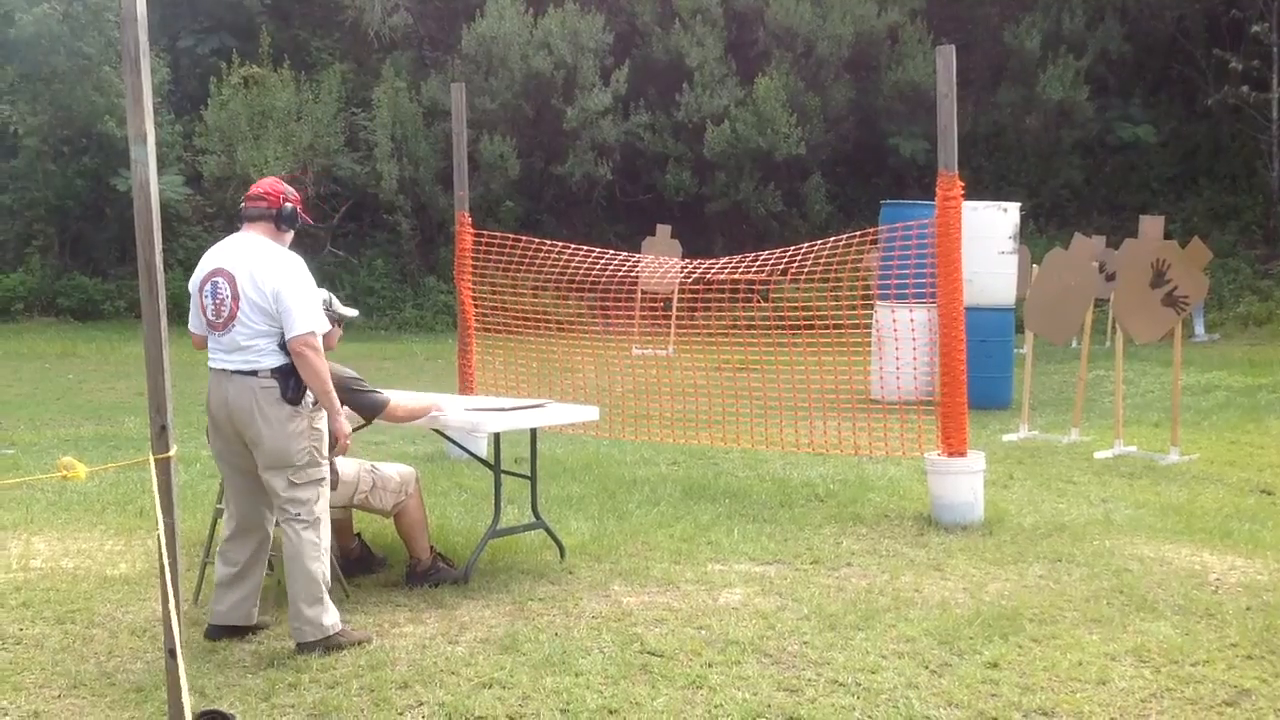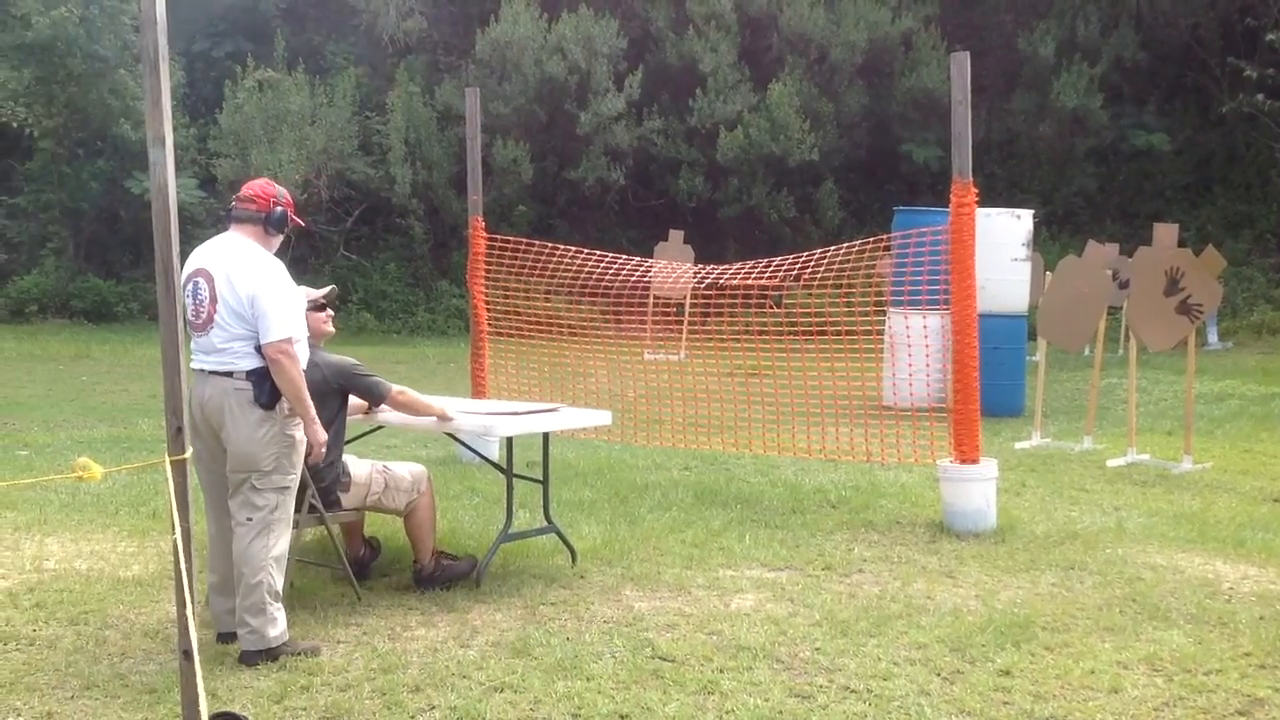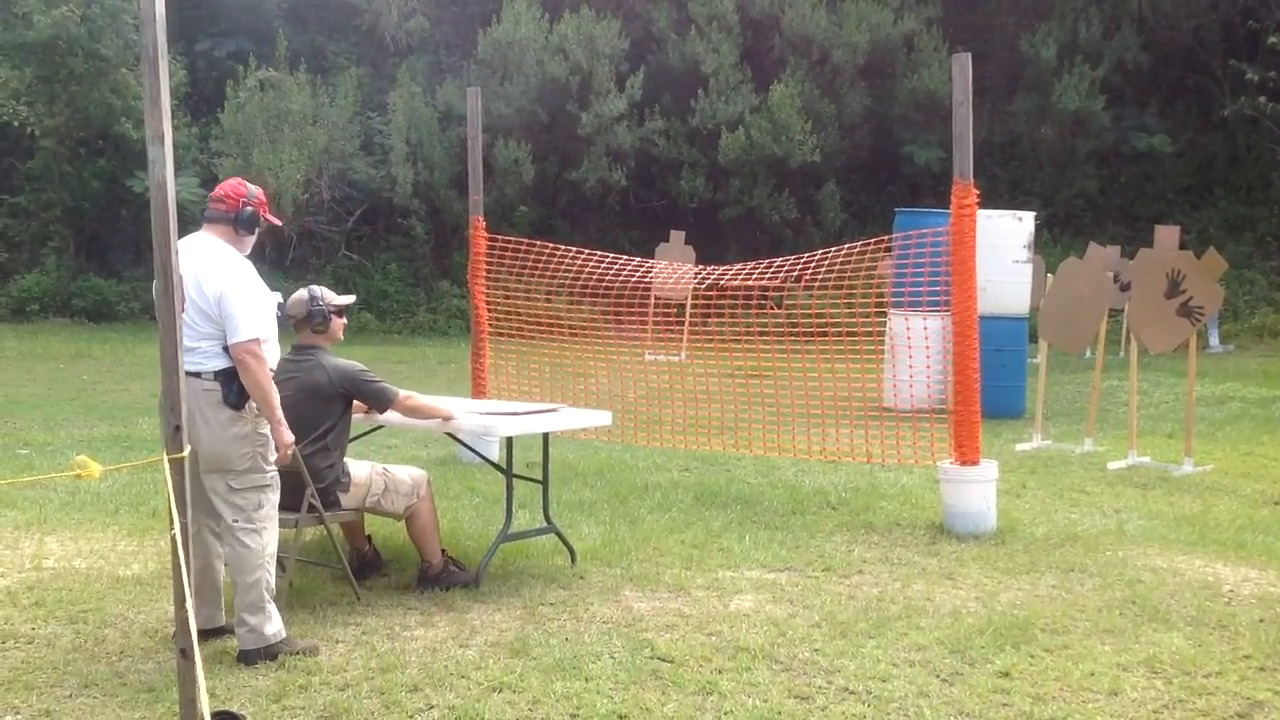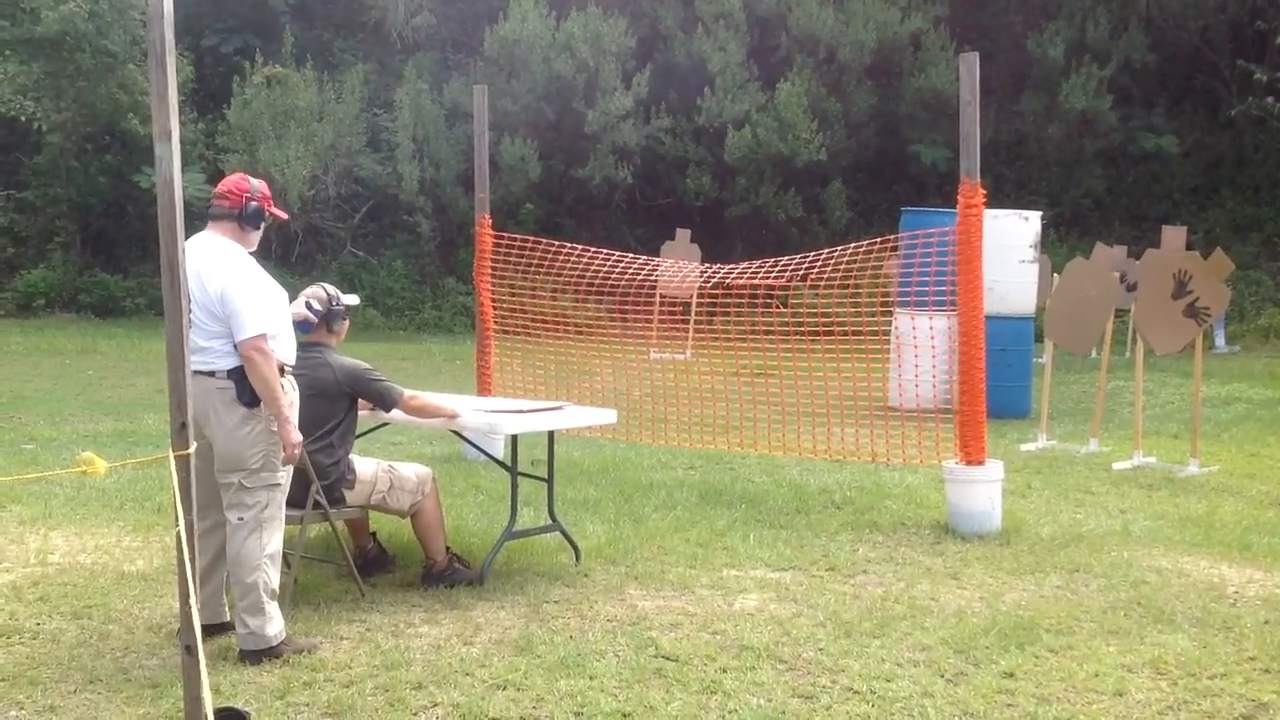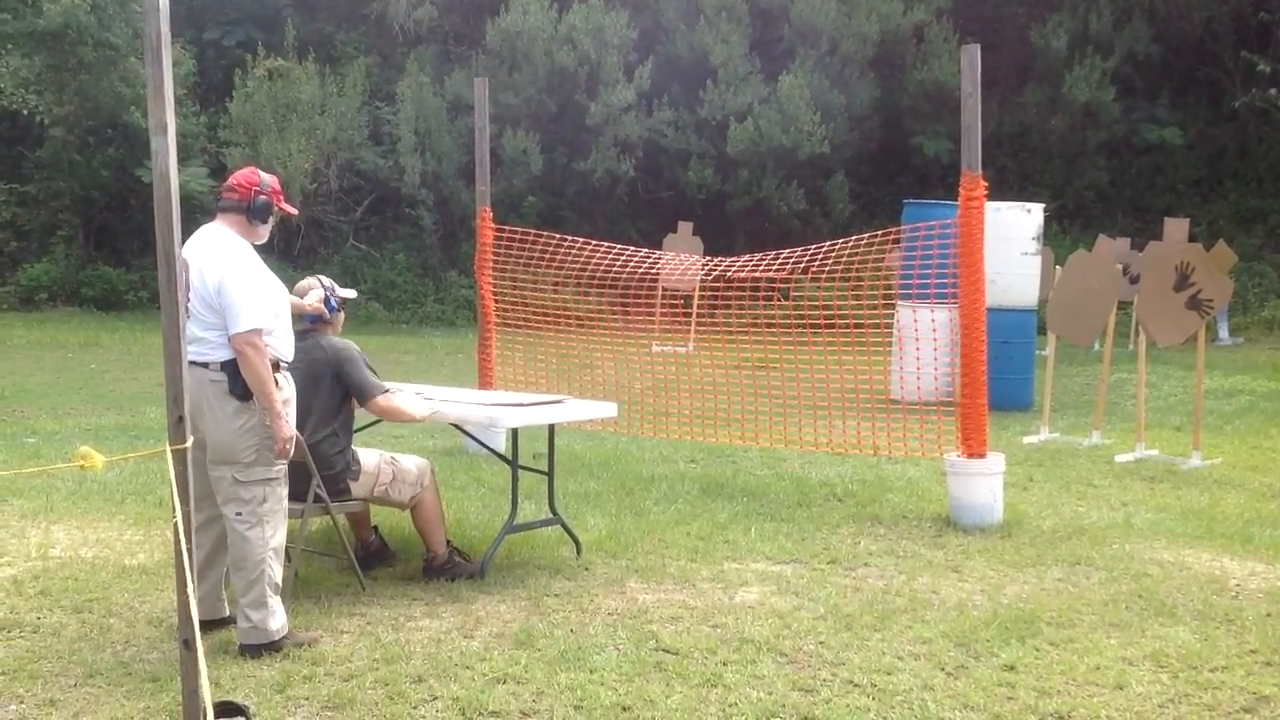
dt=1s
person 1, frame 1
left shoulder: (210, 260)
right shoulder: (282, 264)
left elbow: (199, 338)
right elbow: (303, 347)
right wrist: (335, 413)
left hip: (222, 391)
right hip: (274, 397)
left knee: (245, 511)
right knee: (304, 513)
left ankle: (229, 615)
right ankle: (316, 628)
person 1, frame 2
left shoulder: (199, 258)
right shoulder: (263, 268)
right elbow: (279, 354)
right wrist: (310, 421)
left hip: (204, 390)
right hip: (253, 400)
left knee: (225, 516)
right knee: (261, 521)
left ankle: (230, 619)
right ankle: (262, 637)
person 1, frame 3
left shoulder: (177, 254)
right shoulder: (232, 269)
right elbow: (247, 354)
right wrist: (276, 422)
left hip: (181, 393)
right hip: (225, 401)
left knee: (198, 516)
right knee: (249, 520)
left ankle: (199, 619)
right ankle: (260, 636)
person 1, frame 4
left shoulder: (192, 252)
right shoulder: (236, 267)
right elbow: (254, 351)
left wrist: (281, 314)
right wrist: (284, 421)
left hip: (201, 390)
right hip: (242, 398)
left knee: (208, 510)
right knee: (254, 518)
left ankle: (206, 615)
right ankle: (262, 635)
person 1, frame 5
left shoulder: (201, 242)
right shoulder: (236, 260)
right elbow: (248, 346)
left wrist: (298, 304)
right wrist: (277, 416)
left hip: (201, 383)
right hip: (237, 392)
left knee: (207, 506)
right knee: (255, 512)
left ankle: (204, 609)
right ankle: (263, 630)
person 2, frame 1
right shoulder: (332, 374)
right elbow: (395, 411)
right wrist: (433, 404)
left knee: (342, 465)
right knee: (405, 480)
left ankle: (352, 555)
right ankle: (424, 567)
person 2, frame 2
right shoulder: (335, 367)
right elbow: (399, 397)
left wrist: (366, 404)
right wrist: (440, 411)
right hip: (321, 486)
left knee: (351, 464)
right knee: (416, 478)
left ankle: (358, 556)
right ankle: (429, 568)
person 2, frame 3
left shoulder: (281, 368)
right shoulder: (340, 371)
right elbow: (406, 403)
left wrist: (361, 404)
right wrist: (446, 412)
left hip: (282, 486)
right hip: (319, 488)
left knee: (351, 469)
right knee: (416, 482)
left ankle: (362, 557)
right ankle: (435, 569)
person 2, frame 4
right shoulder: (346, 369)
right elbow: (410, 402)
left wrist: (365, 401)
right wrist: (451, 411)
left hip: (289, 482)
right hip: (326, 484)
left knee: (354, 465)
right knee: (421, 480)
left ankle: (367, 554)
right ankle: (440, 567)
person 2, frame 5
right shoulder: (340, 349)
right elbow: (383, 406)
left wrist: (358, 401)
right wrist: (420, 410)
left hip: (288, 476)
right hip: (328, 475)
left knee: (354, 464)
right knee: (420, 472)
left ankle: (369, 547)
right ankle: (440, 560)
